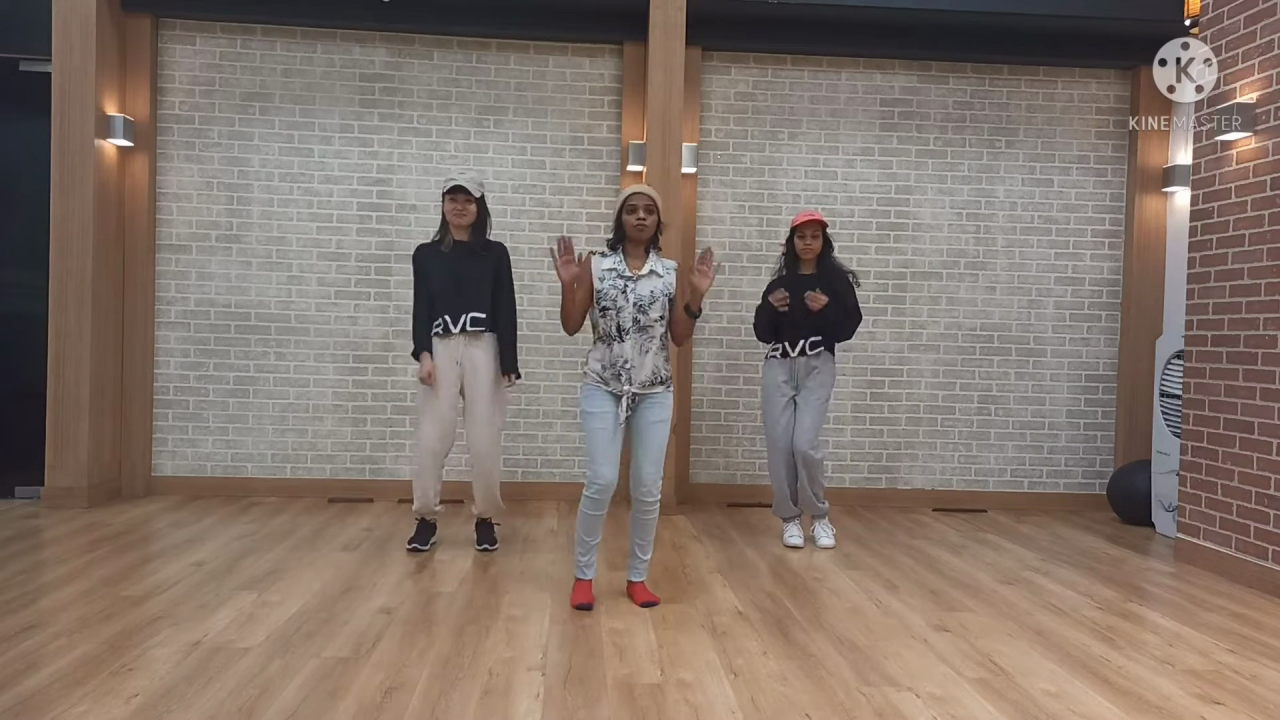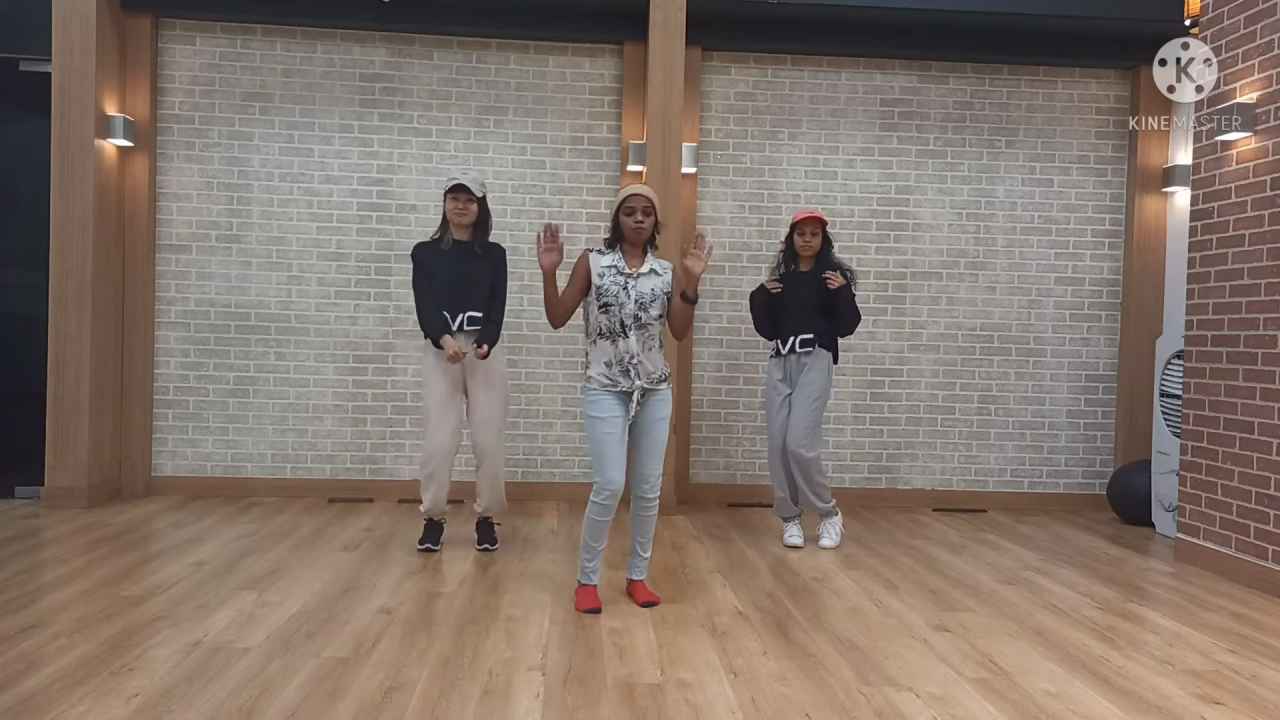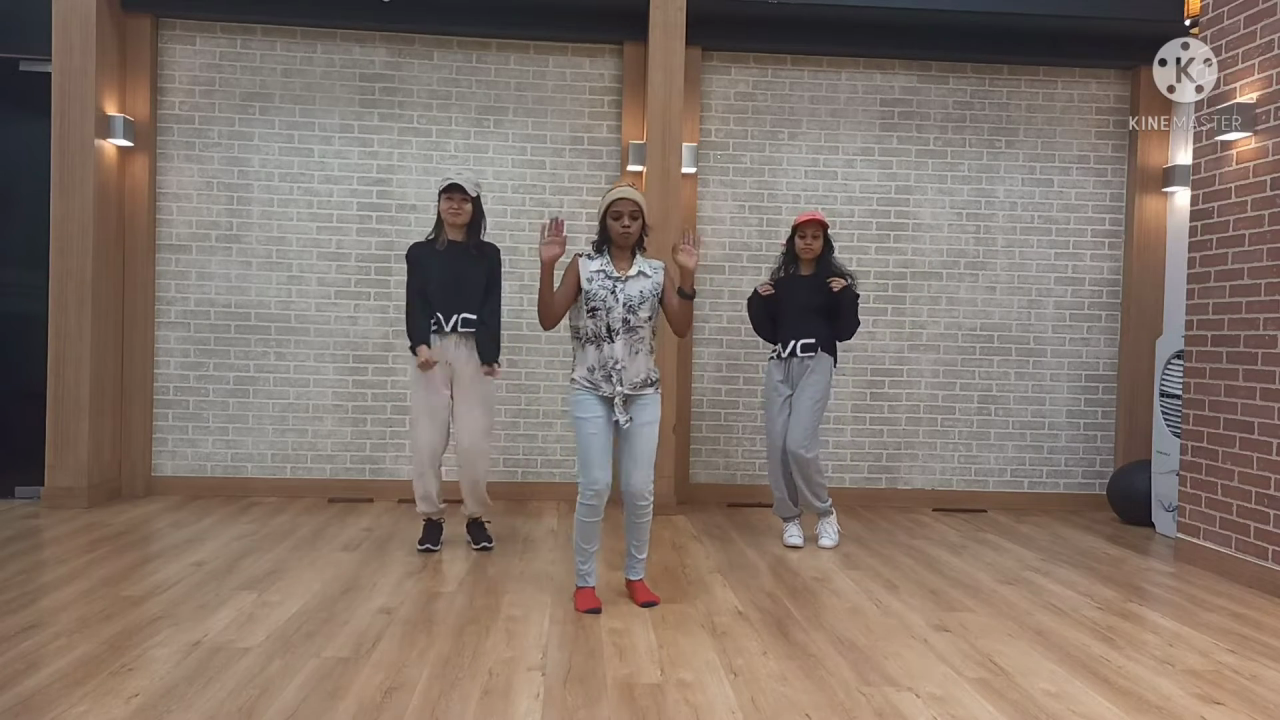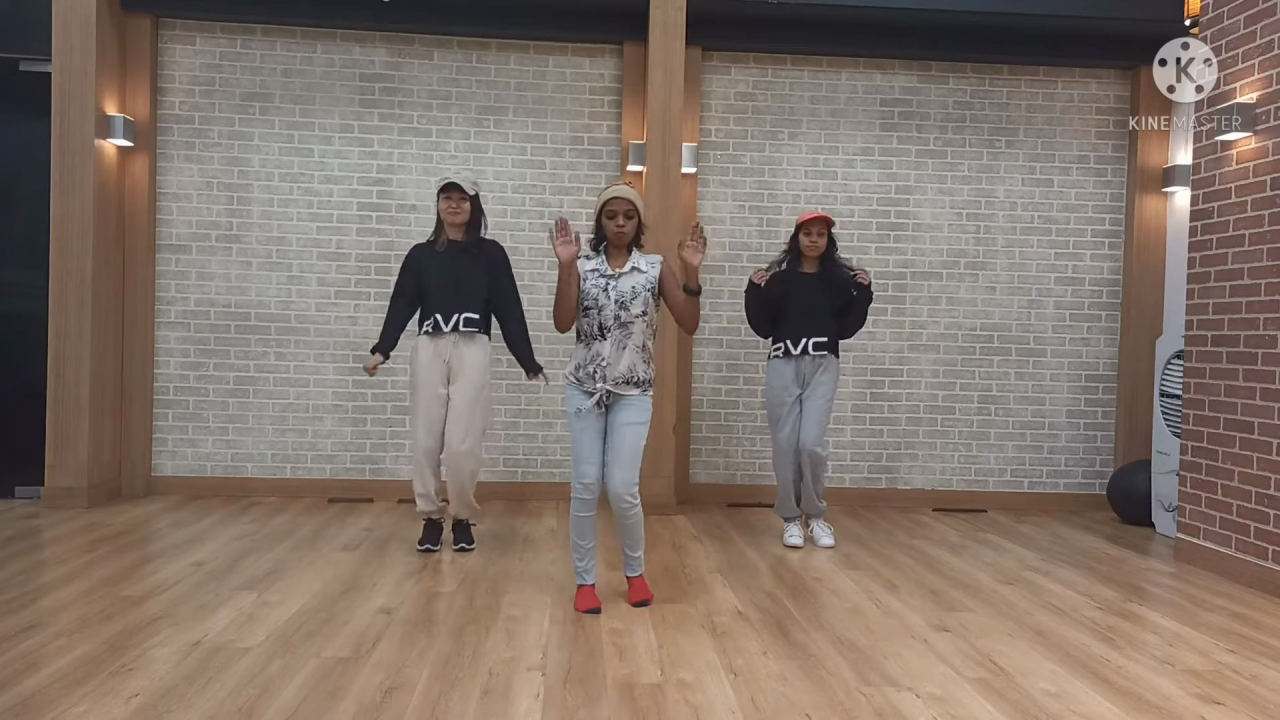
dt=0.2s
person 1, frame 1
left shoulder: (672, 272)
right shoulder: (595, 265)
left elbow: (680, 338)
right elbow: (571, 327)
left wrist: (695, 297)
right wrist: (568, 285)
left hip: (655, 391)
right hip: (603, 389)
left knee: (648, 489)
right knee: (601, 483)
left ankle: (637, 576)
right ankle: (583, 575)
person 1, frame 2
left shoulder: (667, 271)
right shoulder: (592, 262)
left elbow: (680, 332)
right elbow: (557, 319)
left wrist: (692, 281)
right wrist: (549, 272)
left hip: (655, 390)
right hip: (605, 389)
left knee: (648, 487)
right knee: (609, 486)
left ankle: (637, 575)
right ankle: (587, 579)
person 1, frame 3
left shoulder: (658, 272)
right shoulder: (582, 266)
left elbow: (682, 329)
right elbow: (548, 320)
left wrist: (686, 276)
right wrist: (548, 267)
left hip: (643, 393)
right hip: (591, 392)
left knee: (639, 489)
right knee: (594, 488)
left ankle: (636, 576)
right ankle: (584, 581)
person 1, frame 4
left shoulder: (657, 268)
right shoulder: (583, 265)
left elbow: (689, 324)
right elbow: (562, 324)
left wrist: (691, 272)
right wrist: (566, 266)
left hip: (632, 392)
right hip: (583, 389)
left knee: (622, 488)
right knee: (585, 485)
left ankle: (635, 571)
right ankle: (585, 580)
person 2, frame 1
left shoulder: (495, 253)
right shoulder: (426, 254)
left elbow: (506, 308)
right elbow: (421, 308)
left wrist: (509, 361)
right wrist: (424, 355)
left hip: (484, 351)
right hip: (440, 352)
left knee: (484, 443)
right knee: (431, 442)
left ankle: (485, 519)
right ankle: (425, 519)
person 2, frame 2
left shoulder: (494, 254)
right shoulder: (426, 252)
left elbow: (496, 305)
right elbow: (425, 304)
left wrist: (485, 343)
right wrist: (445, 340)
left hip: (484, 350)
right hip: (440, 351)
left knee: (488, 442)
right knee: (439, 443)
left ankle: (486, 519)
right ankle: (433, 519)
person 2, frame 3
left shoulder: (488, 255)
right shoulder: (420, 253)
left elbow: (491, 308)
right elbow: (415, 305)
left wrist: (489, 355)
right wrist: (419, 346)
left hip: (473, 352)
right hip: (431, 349)
left knee: (472, 443)
right knee: (426, 442)
left ankle: (476, 518)
right ankle: (431, 518)
person 2, frame 4
left shoulder: (490, 254)
right shoulder: (421, 254)
left elbow: (508, 307)
right elbow: (402, 304)
left wrist: (528, 360)
right wrist: (381, 350)
left hip: (472, 350)
right hip: (429, 350)
left knee: (462, 443)
right knee: (426, 441)
left ankle: (462, 519)
right ankle: (432, 518)
person 3, frame 1
left shoulder: (836, 280)
right shoulder: (780, 283)
left elbow: (848, 329)
right elbow: (764, 334)
left wrist: (827, 309)
right wrist: (769, 310)
left hip: (818, 366)
right hip: (778, 366)
left knee: (805, 445)
right knee: (779, 444)
left ankle: (819, 516)
right ankle: (790, 518)
person 3, frame 2
left shoulder: (834, 276)
right shoulder: (781, 280)
left elbow: (846, 327)
right elbow: (767, 330)
left wrist: (843, 293)
right wrist: (759, 297)
left hip: (815, 362)
right hip: (779, 364)
left knee: (799, 444)
right knee: (778, 444)
left ankle: (829, 513)
right ankle: (791, 518)
person 3, frame 3
left shoulder: (834, 281)
right shoulder: (779, 284)
left elbow: (844, 331)
right elbow: (768, 332)
left wrist: (846, 298)
right wrist: (758, 302)
left hip: (815, 366)
right hip: (779, 367)
left knee: (799, 444)
right knee: (777, 445)
left ankle: (825, 513)
right ankle: (790, 518)
person 3, frame 4
left shoulder: (838, 281)
right shoulder: (778, 280)
left elbow: (846, 329)
right elbow: (762, 327)
left wrist: (863, 293)
right wrist: (755, 291)
left hip: (823, 367)
right hip: (783, 365)
left knee: (812, 444)
right knee: (785, 443)
left ankle: (815, 515)
right ankle: (791, 518)
